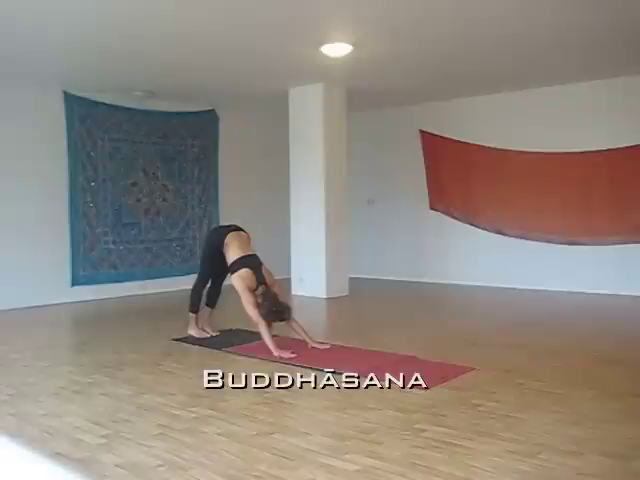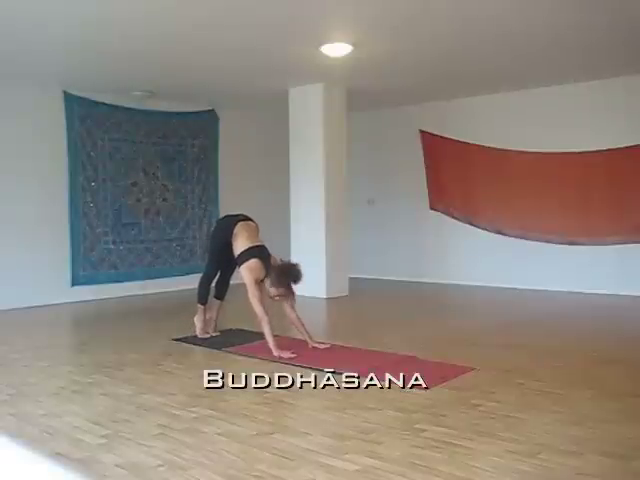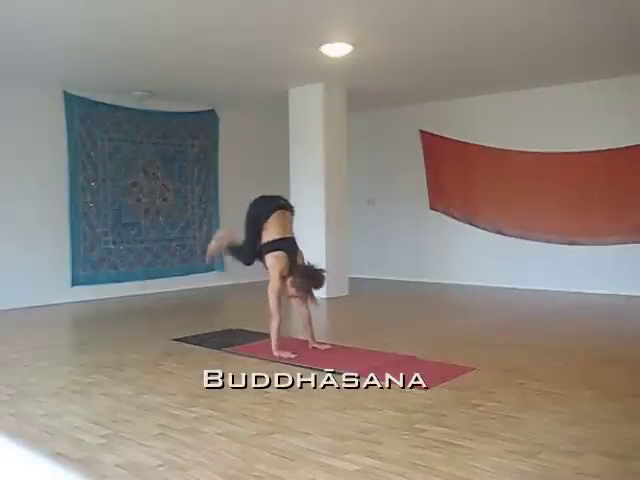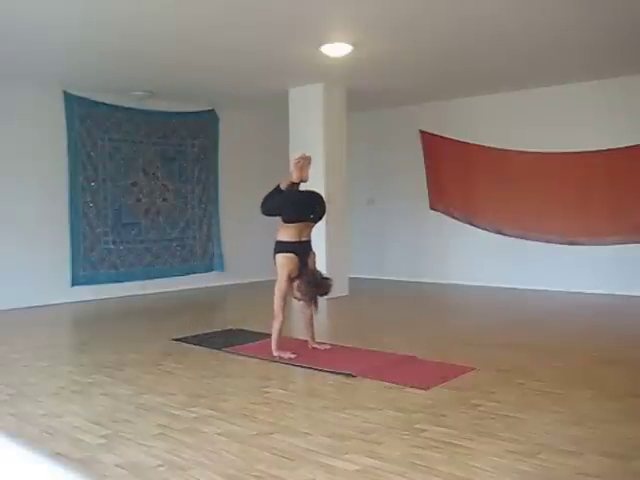
dt=1s
person 1, frame 1
left shoulder: (269, 283)
right shoulder: (244, 283)
left elbow: (288, 317)
right elbow: (259, 322)
left wrist: (310, 341)
right wrist: (275, 350)
right hip: (219, 238)
left knee: (217, 282)
right knee: (203, 280)
left ankle: (204, 321)
right ankle: (192, 325)
person 1, frame 2
left shoulder: (277, 273)
right shoulder: (252, 274)
left elbow: (291, 311)
right elbow: (262, 316)
left wrist: (310, 341)
right wrist: (275, 350)
right hip: (227, 228)
left knee: (226, 275)
right knee: (211, 272)
left ankle: (212, 317)
right ankle: (200, 316)
person 1, frame 3
left shoulder: (299, 268)
right shoulder: (277, 271)
left elbow: (303, 306)
right elbow: (275, 314)
left wrist: (312, 341)
right wrist: (276, 349)
right hip: (260, 210)
left knee: (248, 256)
right knee: (247, 258)
left ankle: (225, 241)
right ankle: (223, 241)
person 1, frame 4
left shoulder: (308, 273)
right shoulder: (287, 275)
left elbow: (308, 308)
right elbow: (278, 314)
left wrist: (312, 341)
right wrist: (275, 350)
right hip: (294, 208)
